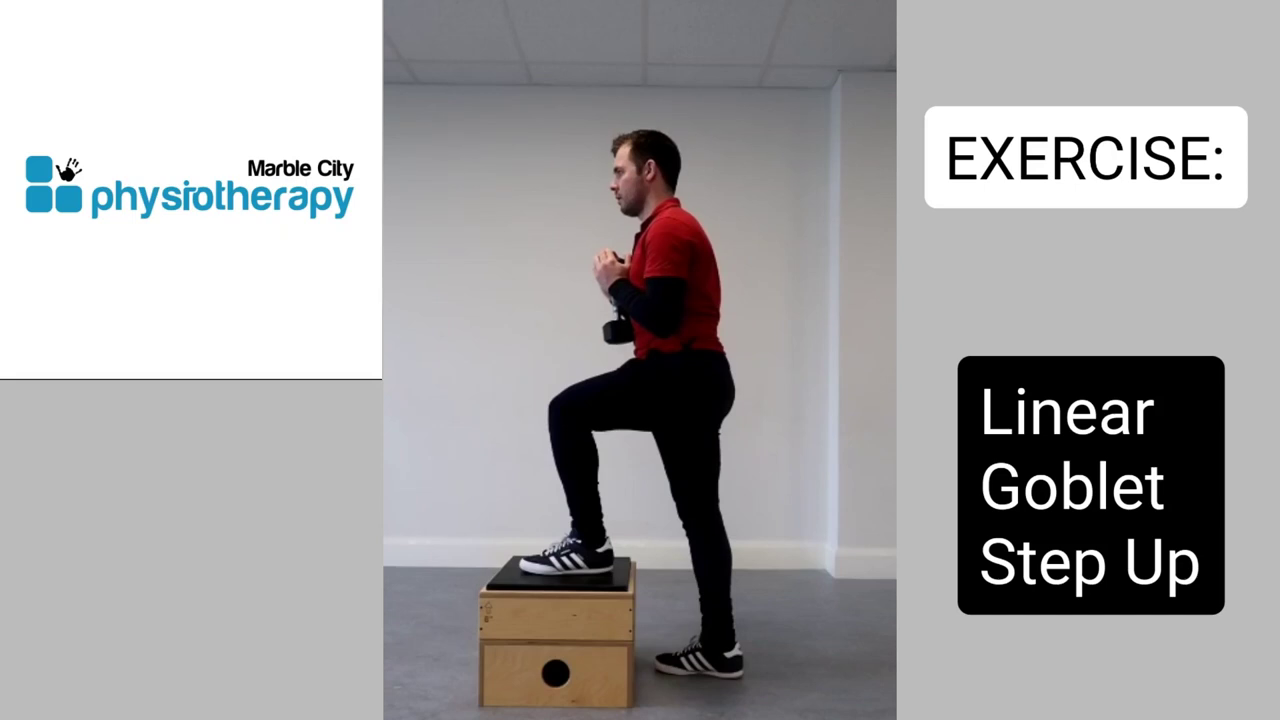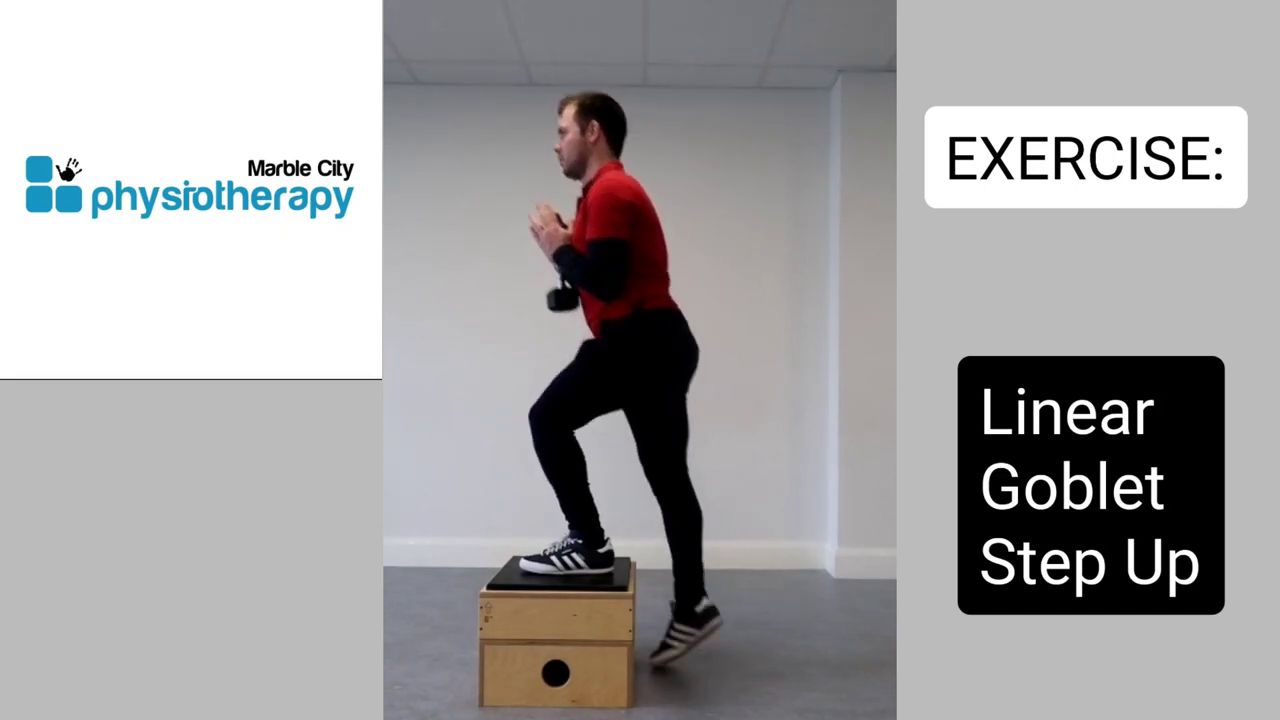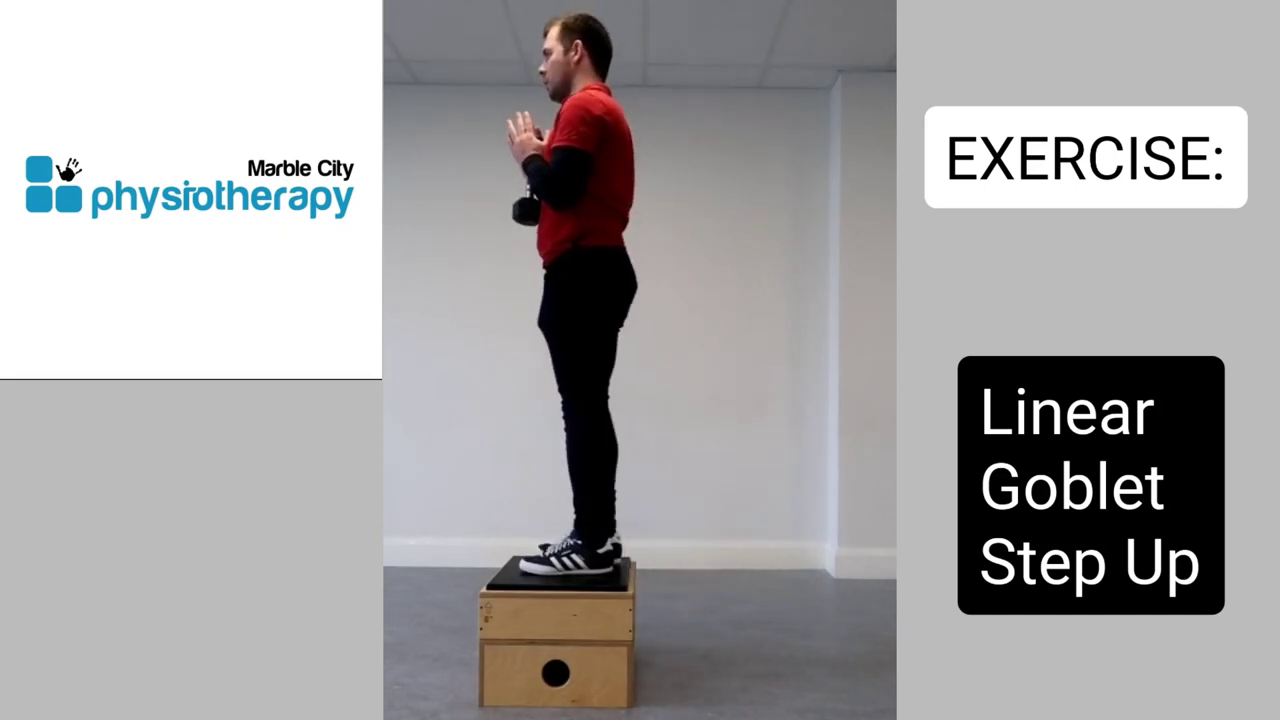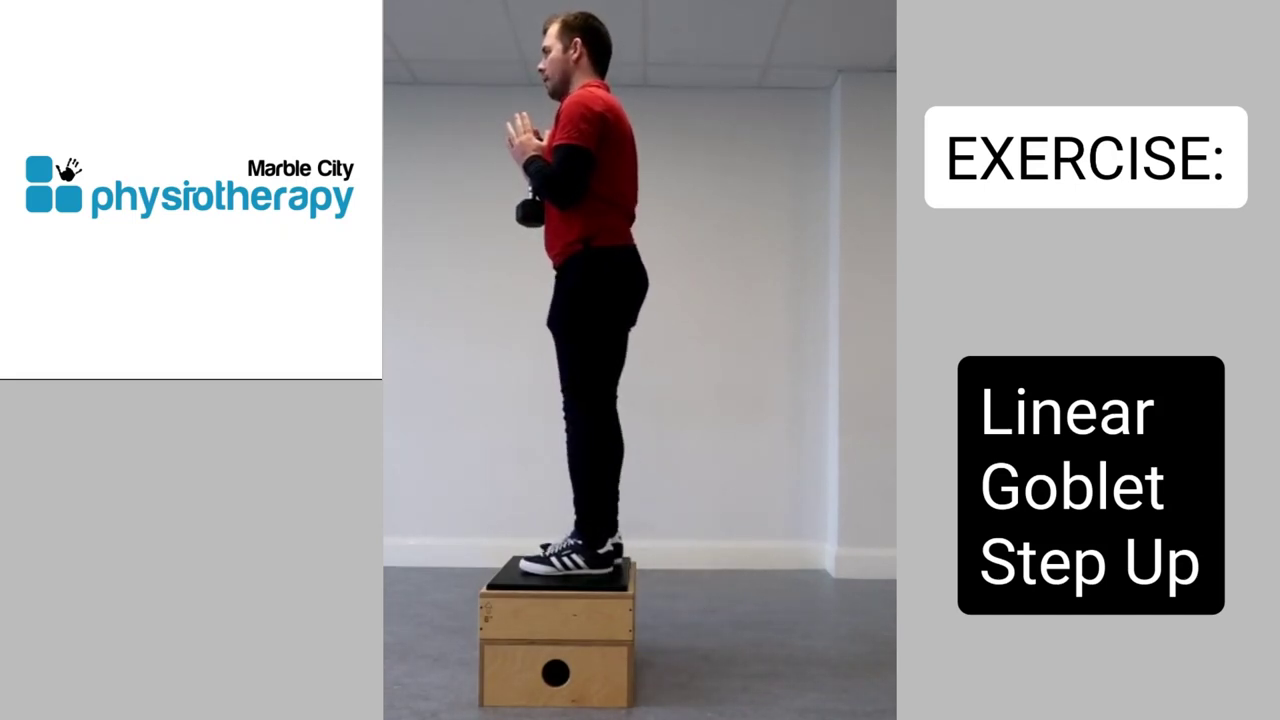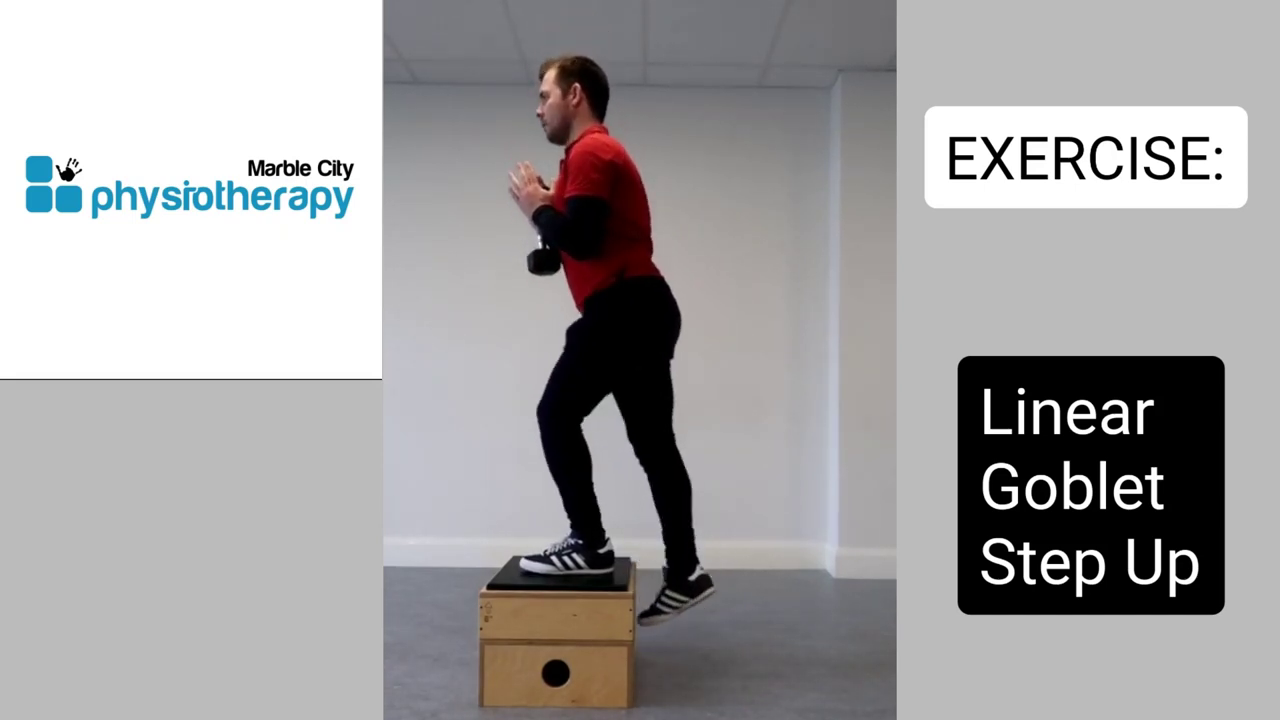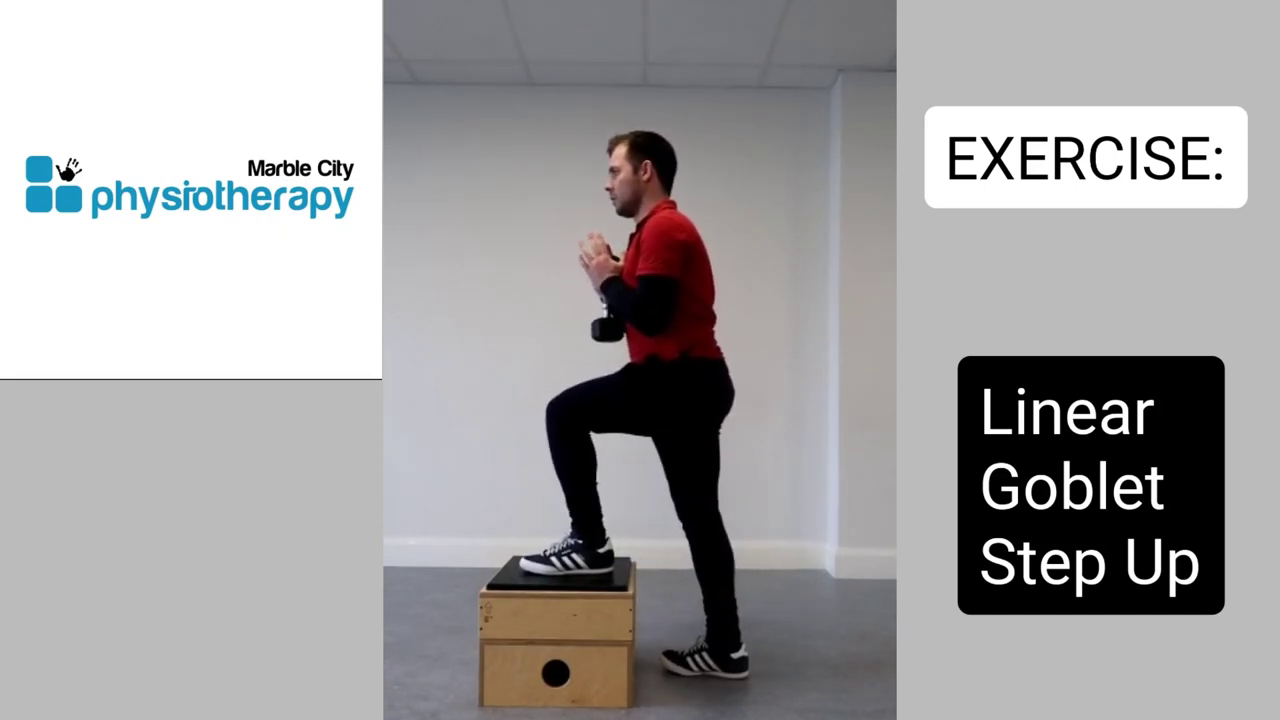
dt=0.7s
person 1, frame 1
left shoulder: (668, 227)
right shoulder: (666, 227)
left elbow: (662, 318)
left wrist: (615, 285)
right wrist: (625, 285)
left hip: (684, 377)
right hip: (693, 380)
left knee: (569, 411)
right knee: (698, 514)
left ankle: (588, 542)
right ankle: (719, 645)
person 1, frame 2
left shoulder: (608, 191)
right shoulder: (612, 189)
left elbow: (605, 280)
left wrist: (556, 248)
right wrist: (567, 247)
left hip: (642, 341)
right hip: (657, 342)
left knee: (549, 417)
right knee: (667, 477)
left ankle: (588, 543)
right ankle: (692, 606)
person 1, frame 3
left shoulder: (584, 107)
right shoulder: (602, 110)
left elbow: (559, 190)
left wrist: (529, 156)
right wrist: (543, 160)
left hip: (583, 274)
right hip: (599, 273)
left knee: (582, 408)
right knee: (588, 407)
left ankle: (591, 543)
right ankle: (598, 533)
person 1, frame 4
left shoulder: (583, 105)
right shoulder: (601, 108)
left elbow: (563, 188)
left wrist: (528, 155)
right wrist: (542, 159)
left hip: (593, 274)
right hip: (609, 272)
left knee: (584, 409)
right knee: (594, 408)
left ankle: (591, 544)
right ankle: (598, 534)
person 1, frame 5
left shoulder: (590, 153)
right shoulder: (598, 153)
left elbow: (581, 239)
left wrist: (537, 208)
right wrist: (549, 207)
left hip: (625, 310)
right hip: (641, 310)
left knee: (557, 415)
right knee: (654, 444)
left ankle: (590, 546)
right ankle: (684, 573)
person 1, frame 6
left shoulder: (663, 228)
right shoulder: (657, 230)
left elbow: (651, 317)
left wrist: (605, 279)
right wrist: (616, 279)
left hip: (680, 382)
right hip: (691, 384)
left knee: (566, 414)
right knee: (699, 517)
left ankle: (589, 543)
right ankle: (724, 647)
